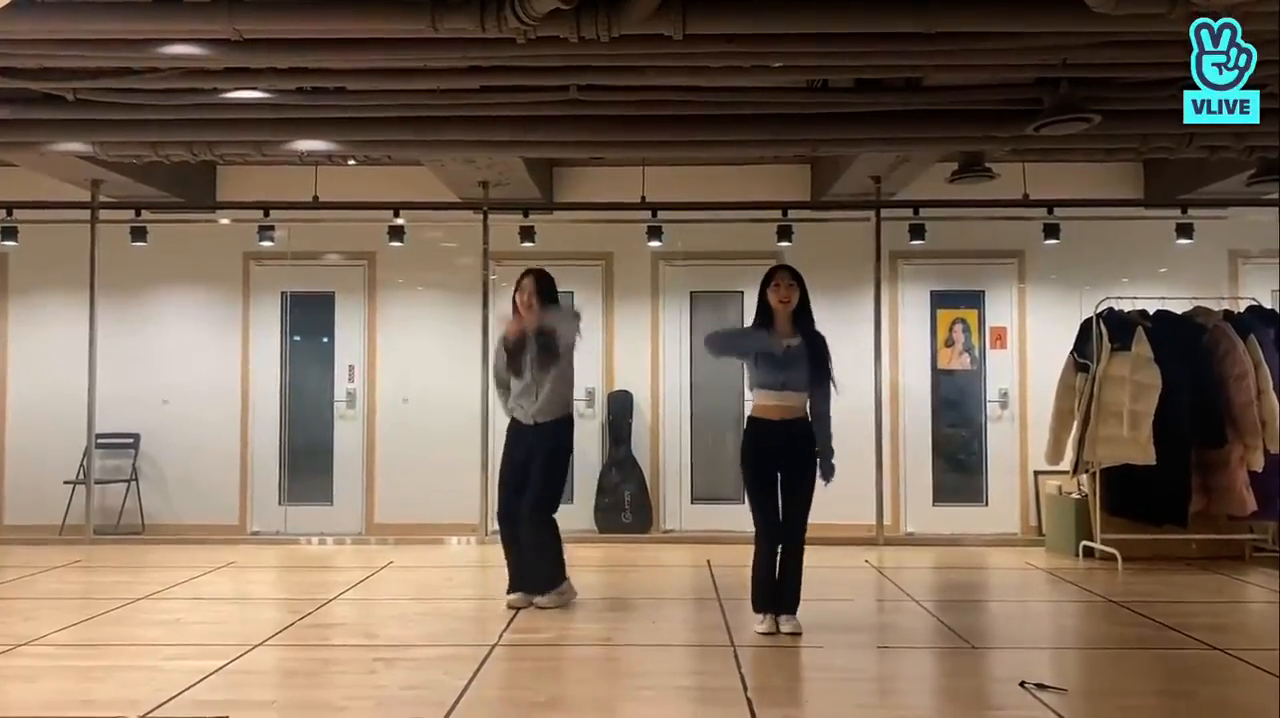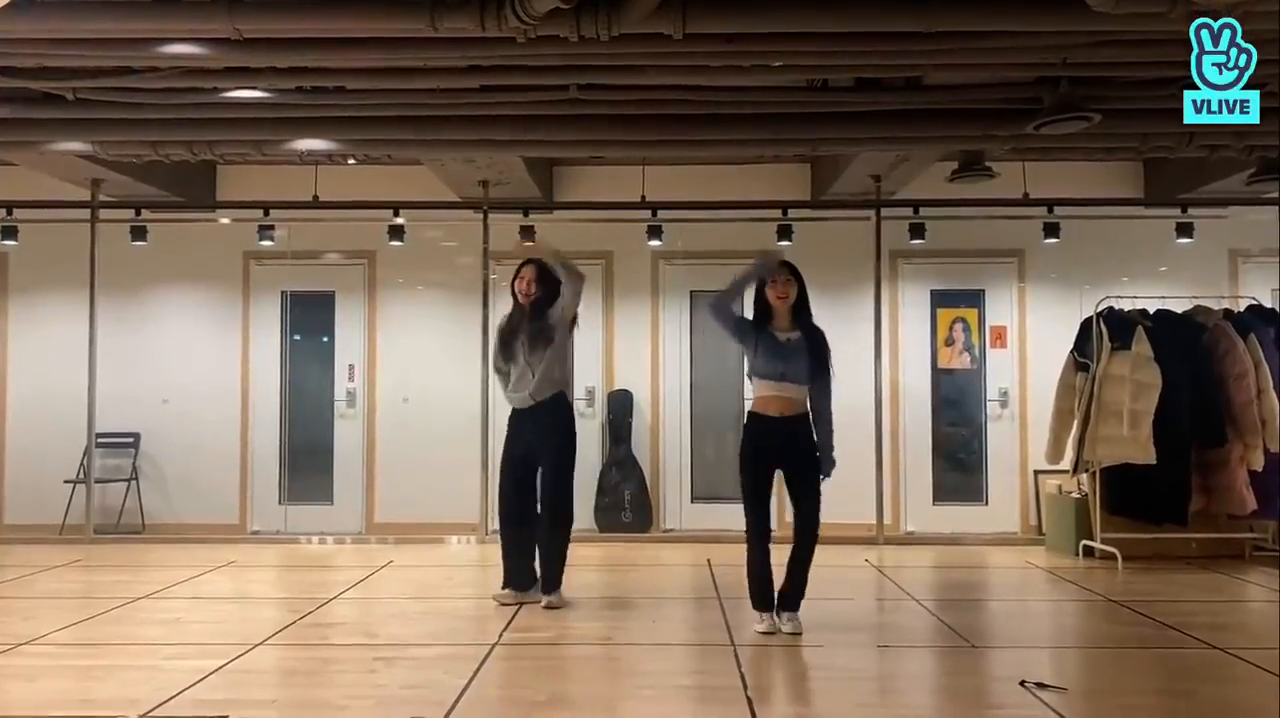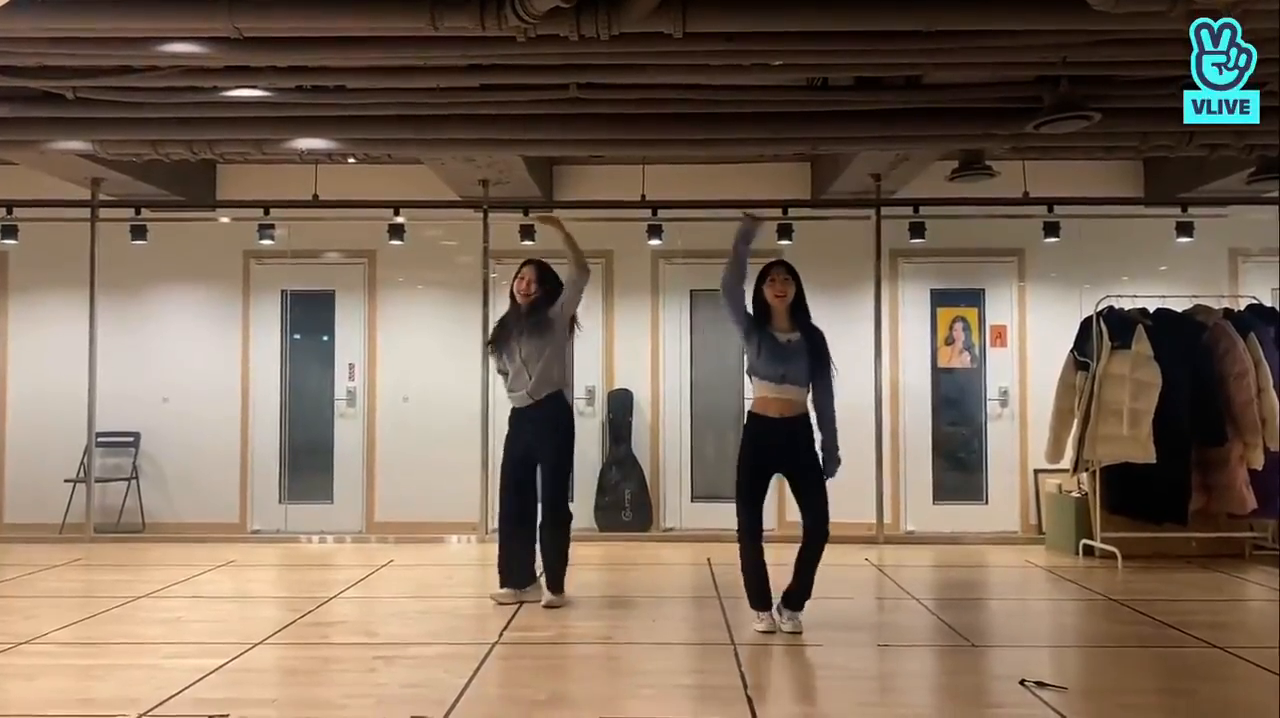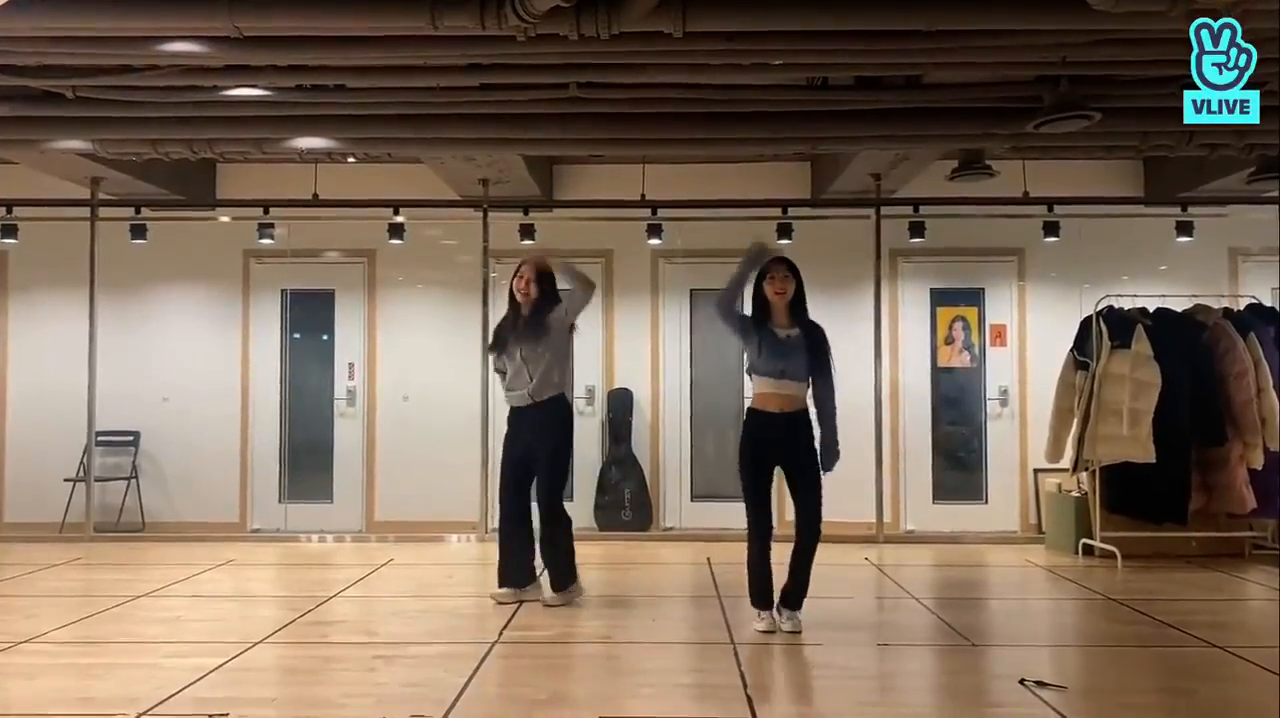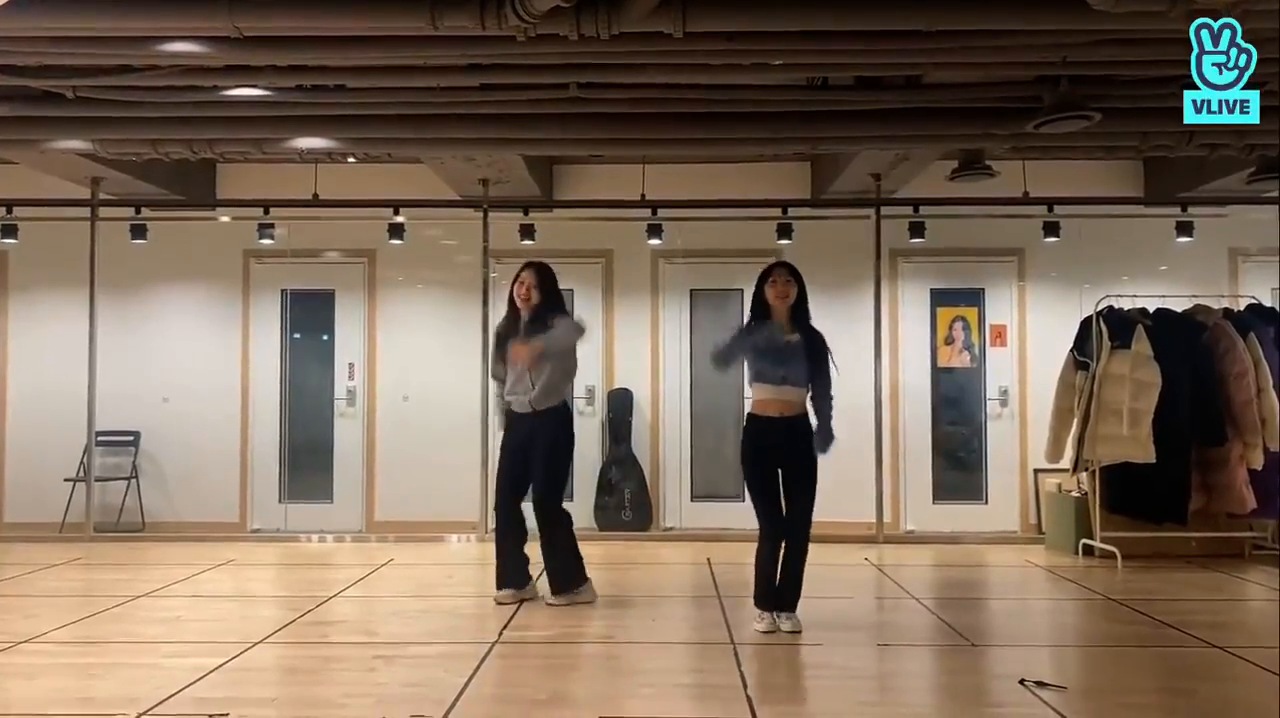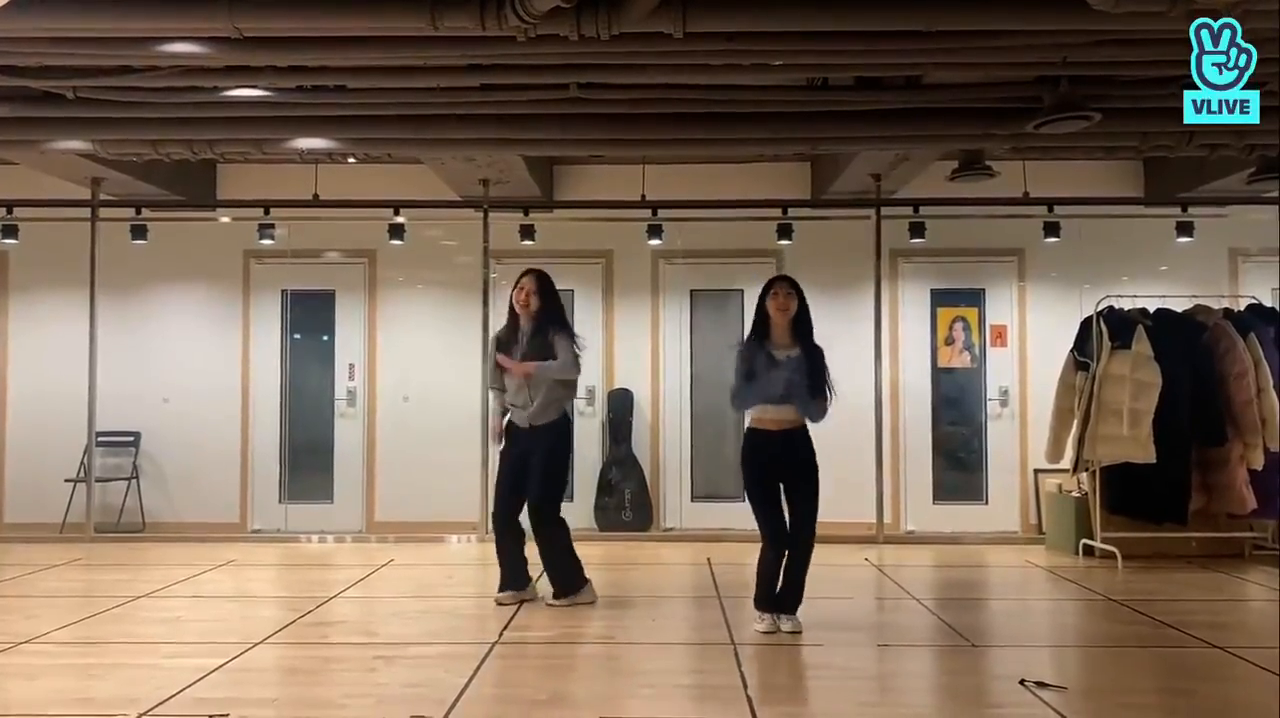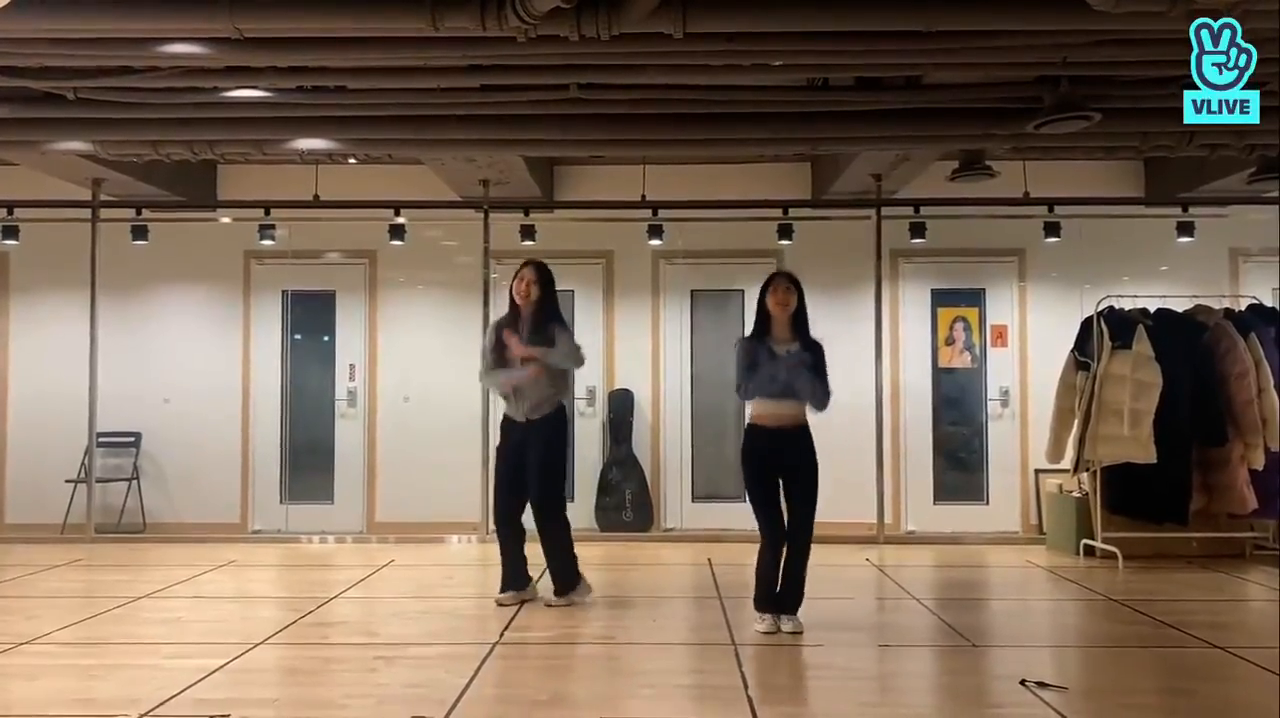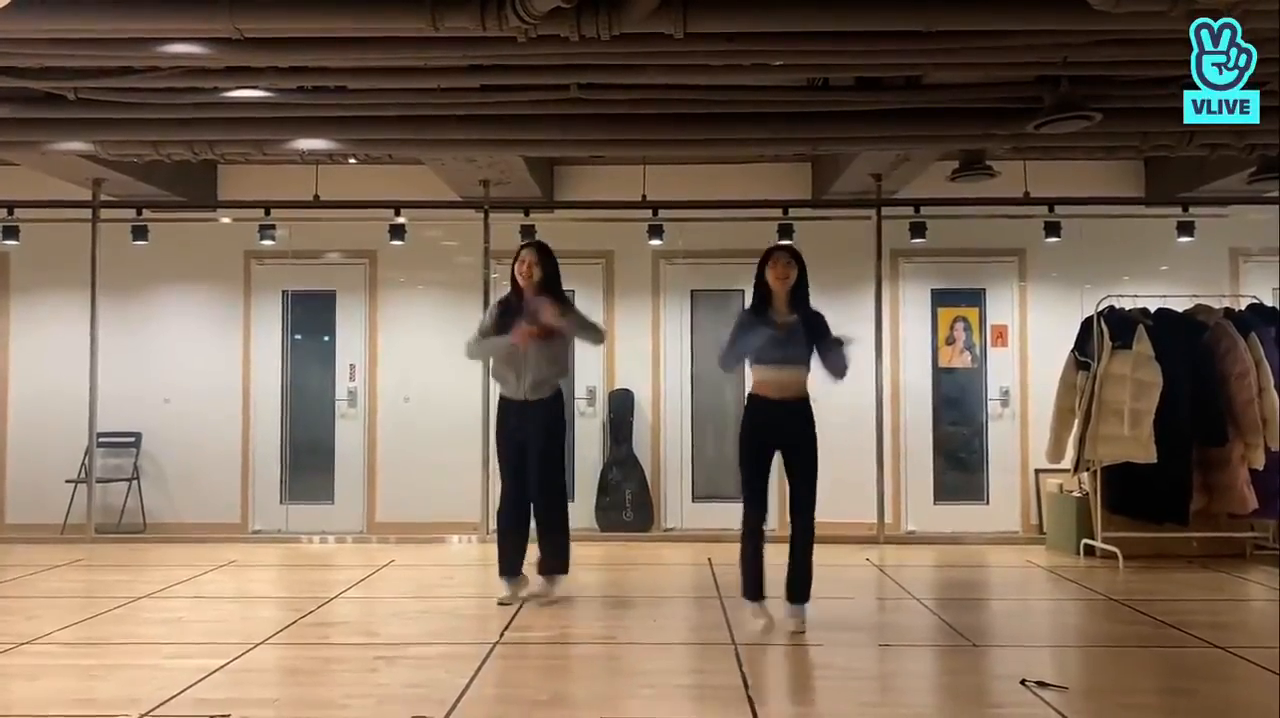
dt=0.1s
person 1, frame 1
left shoulder: (813, 343)
right shoulder: (752, 341)
left elbow: (821, 402)
right elbow: (712, 343)
left wrist: (826, 453)
right wrist: (759, 338)
left hip: (798, 438)
right hip: (759, 436)
left knee: (794, 531)
right knee: (768, 530)
left ankle: (786, 609)
right ankle: (764, 609)
person 1, frame 2
left shoulder: (813, 337)
right shoulder: (751, 333)
left elbow: (822, 397)
right elbow: (717, 307)
left wrist: (826, 447)
right wrist: (754, 272)
left hip: (799, 434)
right hip: (759, 433)
left knee: (808, 526)
right knee: (757, 527)
left ankle: (788, 607)
right ankle: (764, 608)
person 1, frame 3
left shoulder: (812, 337)
right shoulder: (753, 330)
left elbow: (824, 396)
right elbow: (730, 293)
left wrist: (831, 446)
right wrist: (742, 242)
left hip: (799, 435)
right hip: (758, 433)
left knee: (817, 527)
right knee: (748, 529)
left ankle: (792, 605)
right ankle: (762, 607)
person 1, frame 4
left shoulder: (813, 334)
right shoulder: (752, 329)
left elbow: (824, 393)
right elbow: (724, 306)
left wrist: (830, 444)
right wrist: (749, 265)
left hip: (798, 435)
right hip: (758, 432)
left knee: (809, 524)
right knee: (760, 526)
left ankle: (790, 604)
right ankle: (763, 605)
person 1, frame 5
left shoulder: (812, 340)
right shoulder: (752, 335)
left elbow: (821, 394)
right elbow: (720, 360)
left wrist: (825, 428)
right wrist: (760, 335)
left hip: (798, 436)
right hip: (759, 435)
left knee: (799, 528)
right knee: (772, 527)
left ankle: (786, 605)
right ankle: (764, 605)
person 1, frame 6
left shoulder: (811, 353)
right shoulder: (751, 351)
left elbow: (817, 411)
right elbow: (738, 401)
left wrist: (803, 397)
right wrist: (775, 382)
left hip: (798, 447)
right hip: (759, 447)
left knee: (804, 536)
right knee: (776, 536)
left ankle: (787, 607)
right ankle: (765, 607)
person 1, frame 7
left shoulder: (812, 349)
right shoulder: (752, 344)
left elbow: (820, 401)
right elbow: (742, 389)
left wrist: (806, 382)
right wrist: (781, 369)
left hip: (798, 443)
right hip: (759, 442)
left knee: (800, 533)
right knee: (772, 534)
left ankle: (787, 608)
right ankle: (765, 607)
person 1, frame 8
left shoulder: (812, 321)
right shoulder: (750, 319)
left elbow: (838, 371)
right elbow: (727, 362)
left wrist: (837, 350)
right wrist: (754, 339)
left hip: (799, 419)
right hip: (759, 419)
left knee: (803, 514)
right knee: (755, 511)
left ankle: (797, 600)
right ankle: (754, 596)
person 2, frame 1
left shoulder: (559, 334)
right shoulder: (507, 340)
left elbow: (571, 318)
left wrist: (532, 319)
right wrist: (514, 411)
left hip: (554, 430)
right hip: (520, 430)
left knee: (536, 509)
right knee: (509, 511)
left ankle: (557, 584)
right ankle: (527, 585)
person 2, frame 2
left shoulder: (556, 316)
right shoulder: (508, 327)
left elbow: (576, 281)
left wrist: (548, 253)
right wrist: (514, 397)
left hip: (554, 416)
right hip: (521, 419)
left knee: (555, 501)
right knee: (511, 502)
left ankle: (551, 586)
right ankle: (521, 583)
person 2, frame 3
left shoulder: (555, 315)
right shoulder: (507, 325)
left elbow: (580, 275)
left wrist: (560, 230)
right wrist: (518, 386)
left hip: (552, 413)
right hip: (520, 417)
left knee: (554, 500)
right knee: (512, 500)
left ankle: (554, 584)
right ankle: (519, 581)
person 2, frame 4
left shoulder: (554, 318)
right shoulder: (506, 328)
left elbow: (585, 290)
left wrist: (551, 265)
right wrist: (513, 394)
left hip: (552, 415)
right hip: (519, 419)
left knee: (548, 500)
right knee: (511, 502)
left ankle: (565, 582)
right ankle: (520, 580)
person 2, frame 5
left shoulder: (554, 324)
right shoulder: (505, 330)
left elbow: (576, 331)
left wrist: (534, 345)
right wrist: (504, 406)
left hip: (552, 422)
right hip: (517, 424)
left knee: (546, 502)
right knee: (505, 503)
left ankle: (573, 584)
right ankle: (517, 582)
person 2, frame 6
left shoulder: (555, 336)
right shoulder: (503, 339)
left elbow: (571, 368)
right elbow: (497, 388)
left wrist: (525, 367)
right wrist: (498, 417)
left hip: (551, 431)
right hip: (518, 432)
left knee: (542, 508)
right knee: (503, 510)
left ankle: (574, 586)
right ankle: (517, 583)
person 2, frame 7
left shoulder: (552, 326)
right shoulder: (500, 329)
left elbow: (575, 359)
right elbow: (487, 375)
left wrist: (530, 352)
right wrist: (520, 374)
left hip: (548, 423)
right hip: (513, 424)
left knee: (545, 502)
right knee: (505, 505)
left ankle: (571, 583)
right ankle: (517, 584)
person 2, frame 8
left shoulder: (559, 309)
right shoulder: (500, 310)
left elbow: (596, 336)
right elbow: (473, 349)
left wrist: (558, 322)
right wrist: (512, 340)
left hip: (546, 407)
right hip: (509, 408)
left knee: (546, 489)
right knee: (513, 493)
left ankle: (550, 571)
right ankle: (512, 575)
